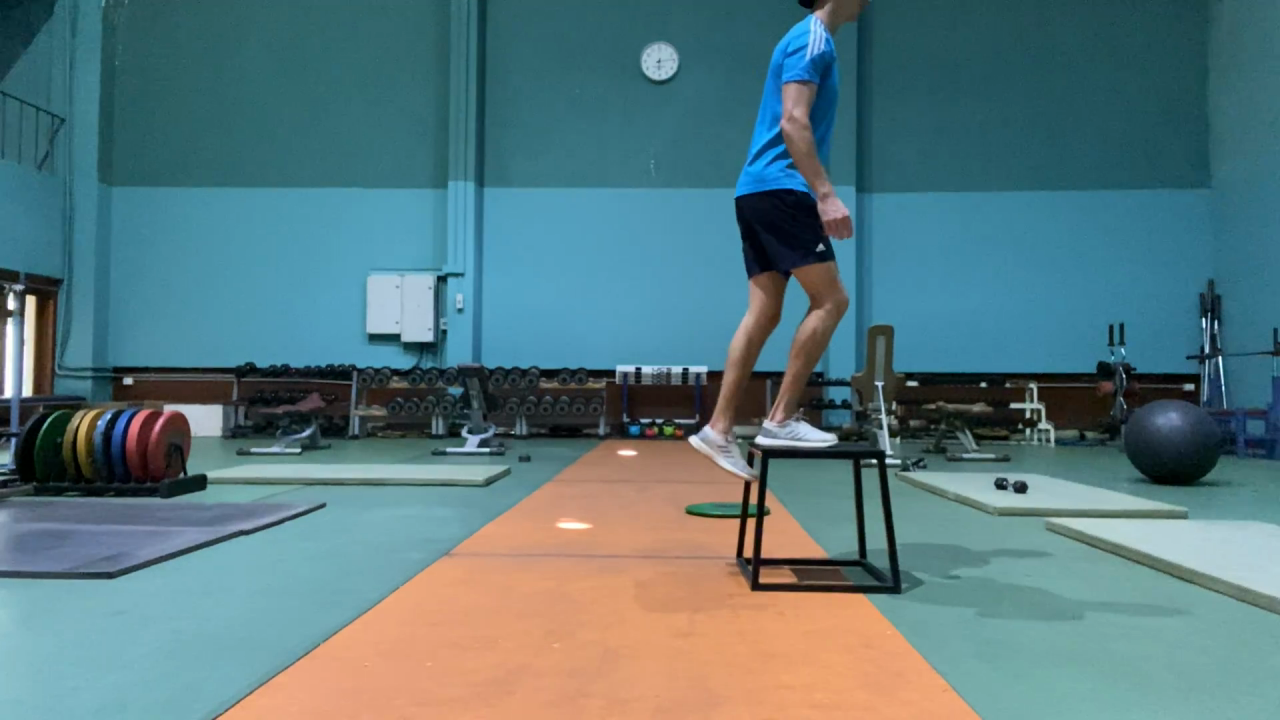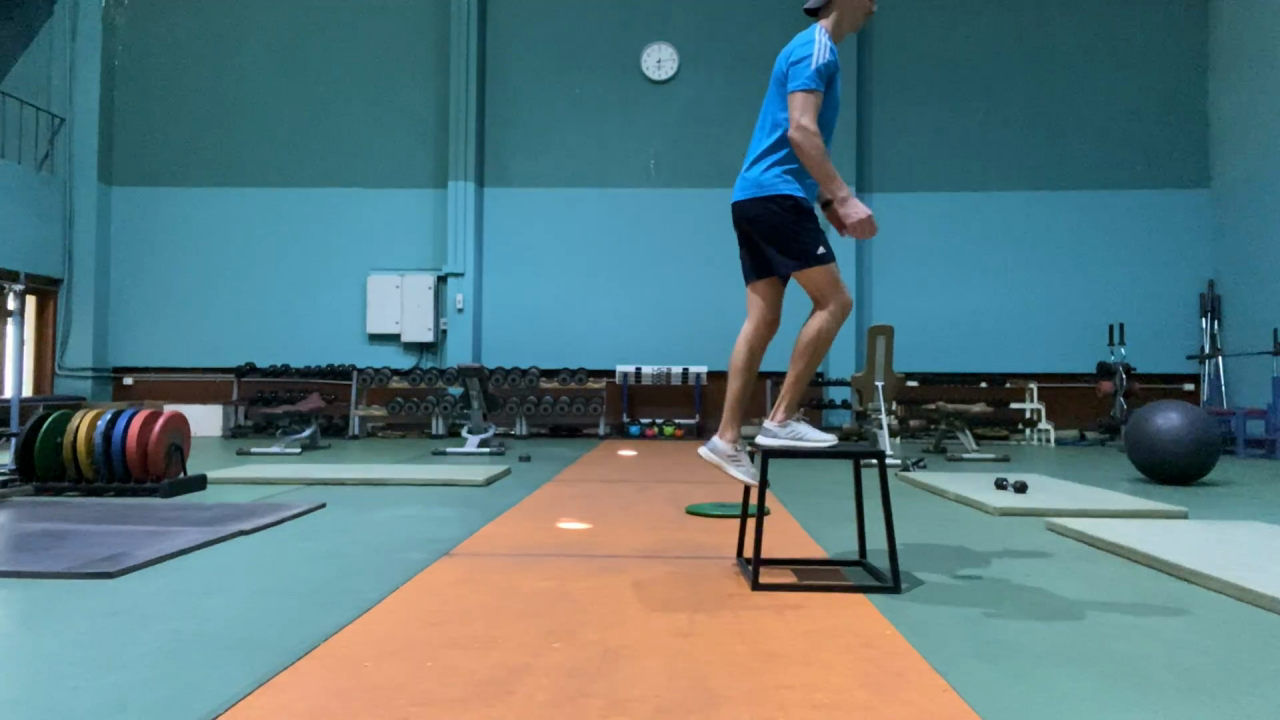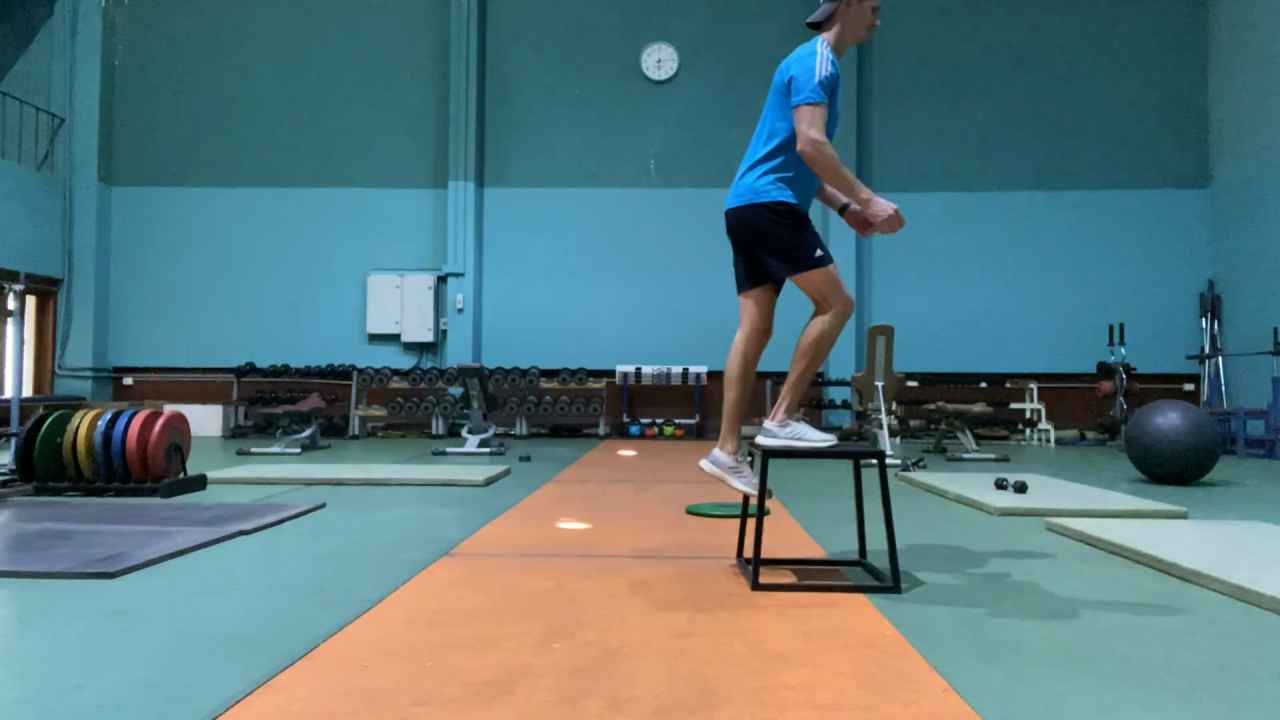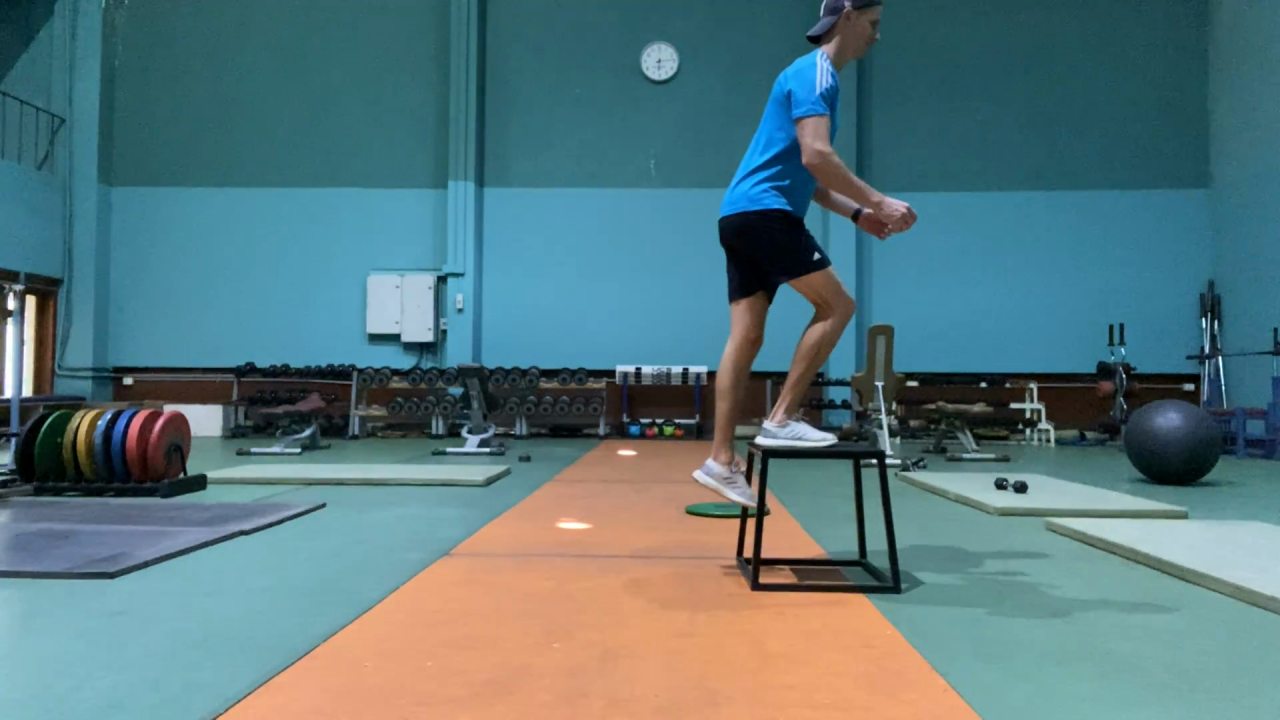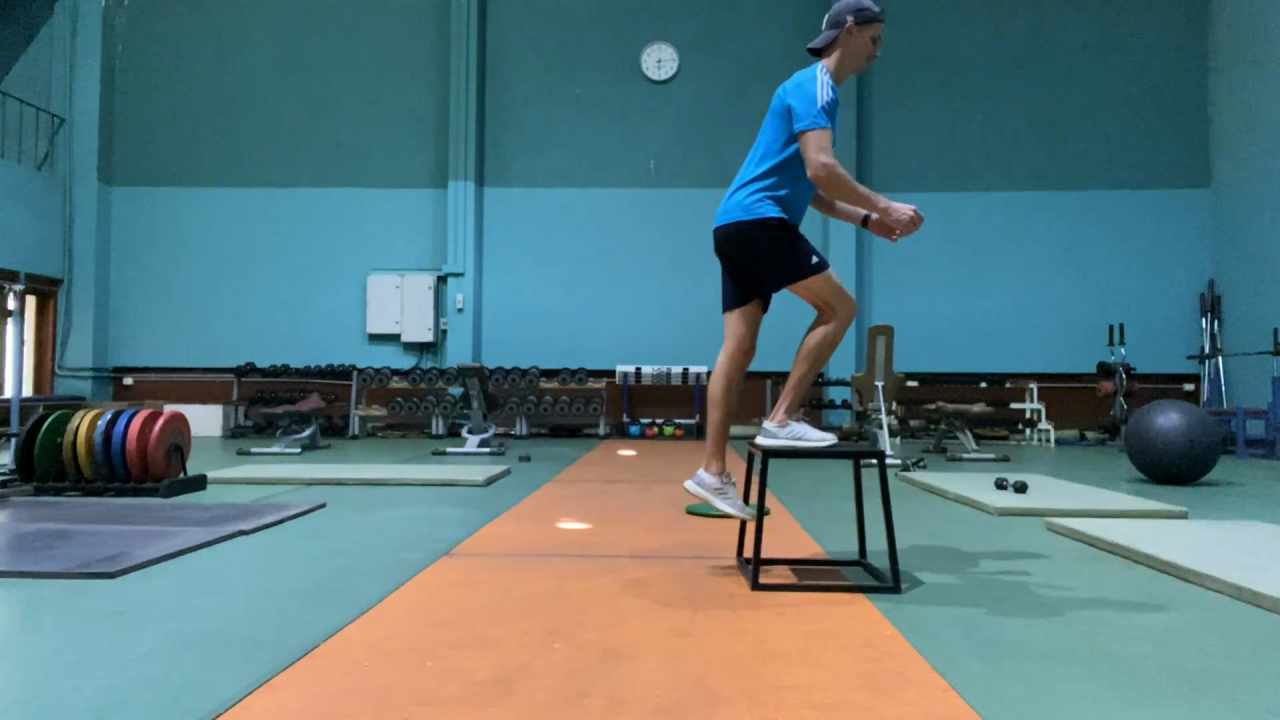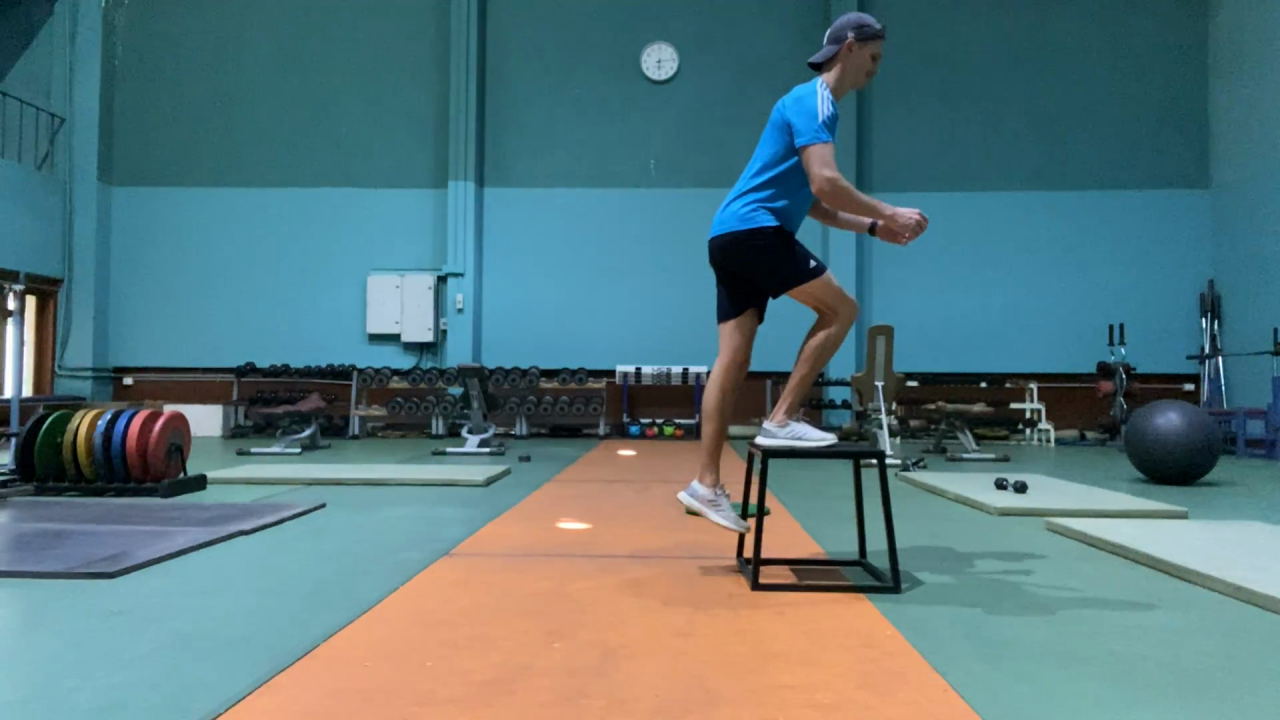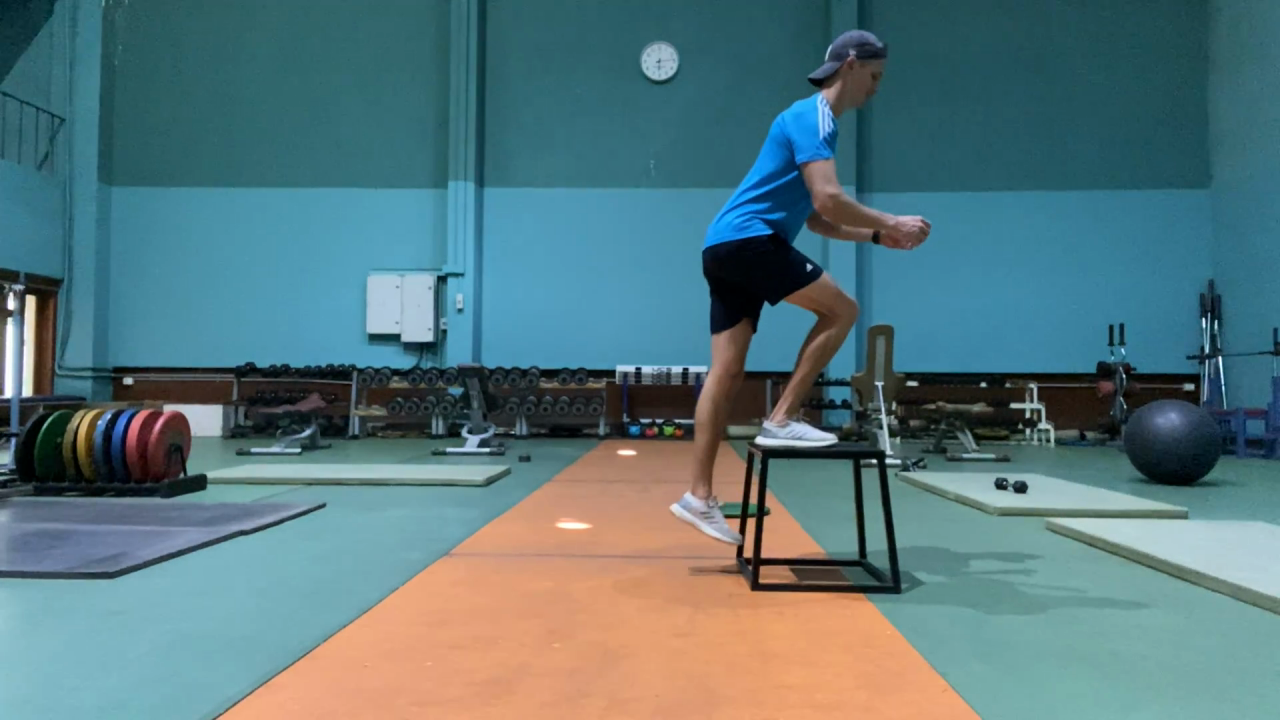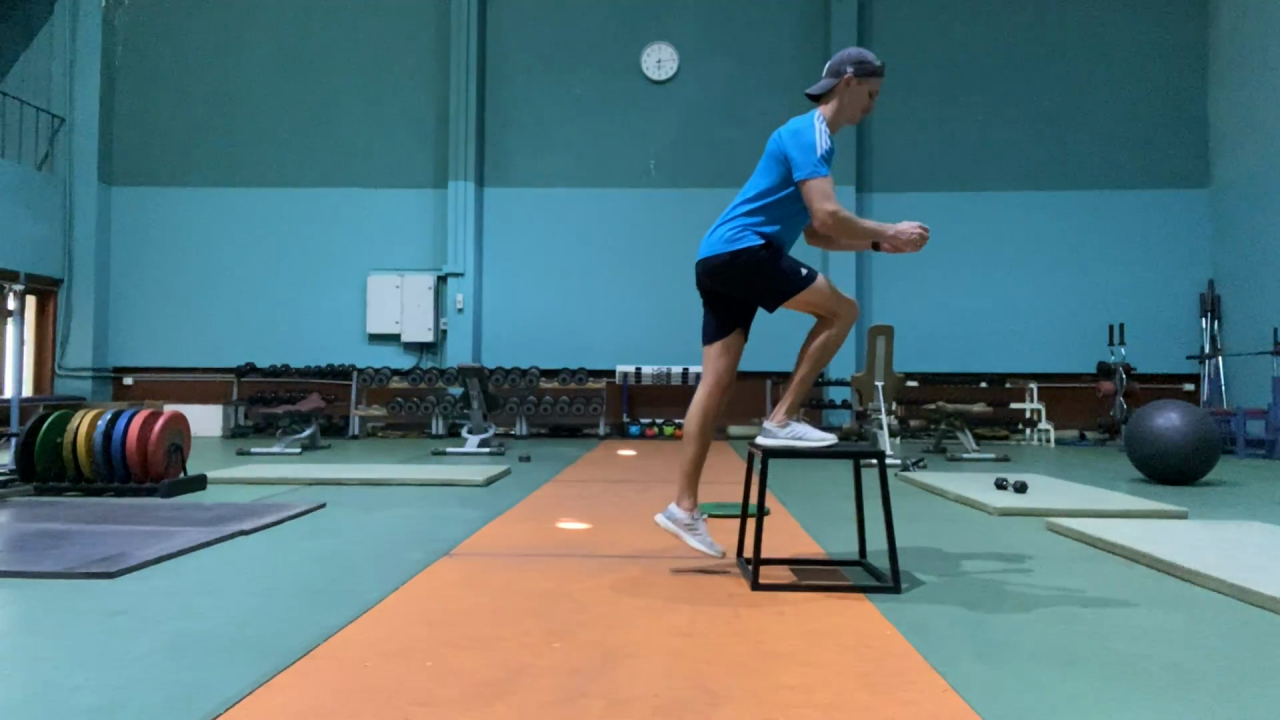
dt=0.2s
person 1, frame 1
left shoulder: (810, 42)
right shoulder: (812, 38)
right elbow: (792, 122)
left wrist: (816, 196)
right wrist: (827, 195)
left hip: (760, 193)
right hip: (777, 192)
left knee: (763, 313)
right knee: (831, 299)
left ankle: (719, 430)
right ankle: (780, 419)
person 1, frame 2
left shoulder: (815, 51)
right shoulder: (815, 48)
right elbow: (800, 131)
left wrist: (826, 203)
right wrist: (845, 199)
left hip: (756, 199)
right hip: (772, 197)
left knee: (762, 319)
right knee: (834, 301)
left ankle: (726, 439)
right ankle: (781, 419)
person 1, frame 3
left shoulder: (816, 64)
right shoulder: (816, 59)
right elbow: (809, 144)
left wrist: (845, 207)
right wrist: (867, 199)
left hip: (748, 207)
right hip: (766, 204)
left knee: (755, 328)
right knee: (835, 303)
left ankle: (727, 450)
right ankle: (781, 419)
person 1, frame 4
left shoulder: (815, 76)
right shoulder: (814, 72)
left elbow: (805, 175)
right elbow: (814, 156)
left wrist: (857, 213)
right wrist: (878, 201)
left hip: (741, 216)
right hip: (761, 212)
left knee: (746, 338)
right knee: (836, 305)
left ankle: (721, 461)
right ankle: (781, 419)
person 1, frame 5
left shoulder: (815, 90)
right shoulder: (813, 85)
left elbow: (811, 190)
right elbow: (820, 170)
left wrist: (867, 219)
right wrist: (884, 207)
left hip: (736, 226)
right hip: (756, 221)
left knee: (738, 349)
right knee: (839, 307)
left ankle: (712, 472)
right ankle: (781, 420)
person 1, frame 6
left shoulder: (813, 104)
right shoulder: (812, 100)
left elbow: (814, 204)
right elbow: (825, 183)
left wrist: (874, 227)
right wrist: (889, 213)
left hip: (731, 237)
right hip: (751, 229)
left knee: (732, 361)
right knee: (840, 310)
left ankle: (706, 484)
right ankle: (781, 421)
person 1, frame 7
left shoulder: (814, 119)
right shoulder: (812, 116)
left elbow: (817, 218)
right elbow: (828, 199)
left wrist: (878, 235)
right wrist: (891, 222)
left hip: (726, 248)
right hip: (746, 239)
left knee: (726, 373)
right knee: (841, 310)
left ankle: (698, 496)
right ankle: (781, 420)
person 1, frame 8
left shoulder: (808, 135)
right shoulder: (809, 132)
left elbow: (815, 232)
right elbow: (828, 216)
left wrist: (877, 242)
right wrist: (888, 232)
left hip: (719, 261)
right hip: (739, 251)
left knee: (716, 384)
right knee: (841, 310)
left ankle: (684, 508)
right ankle: (781, 420)
